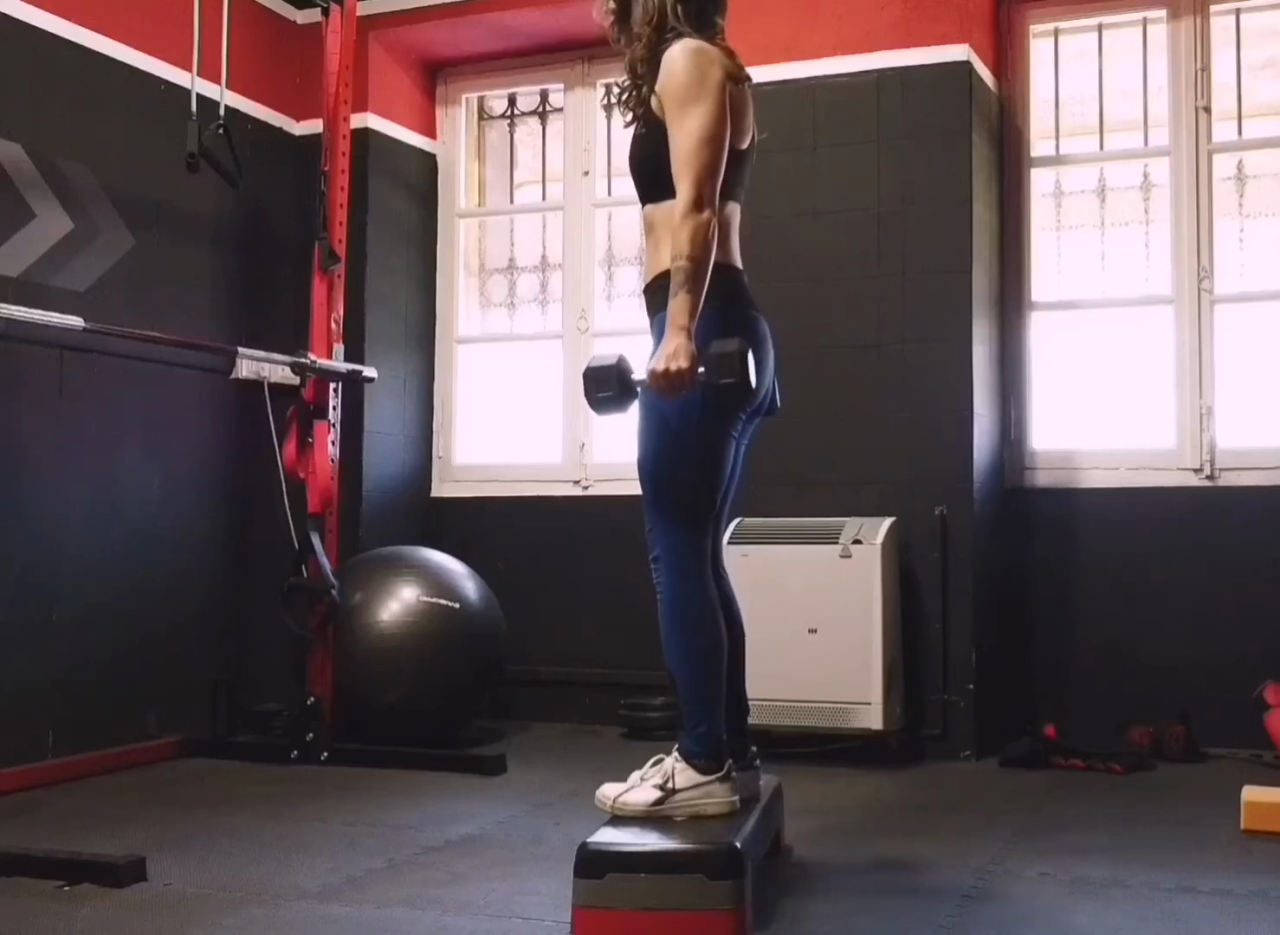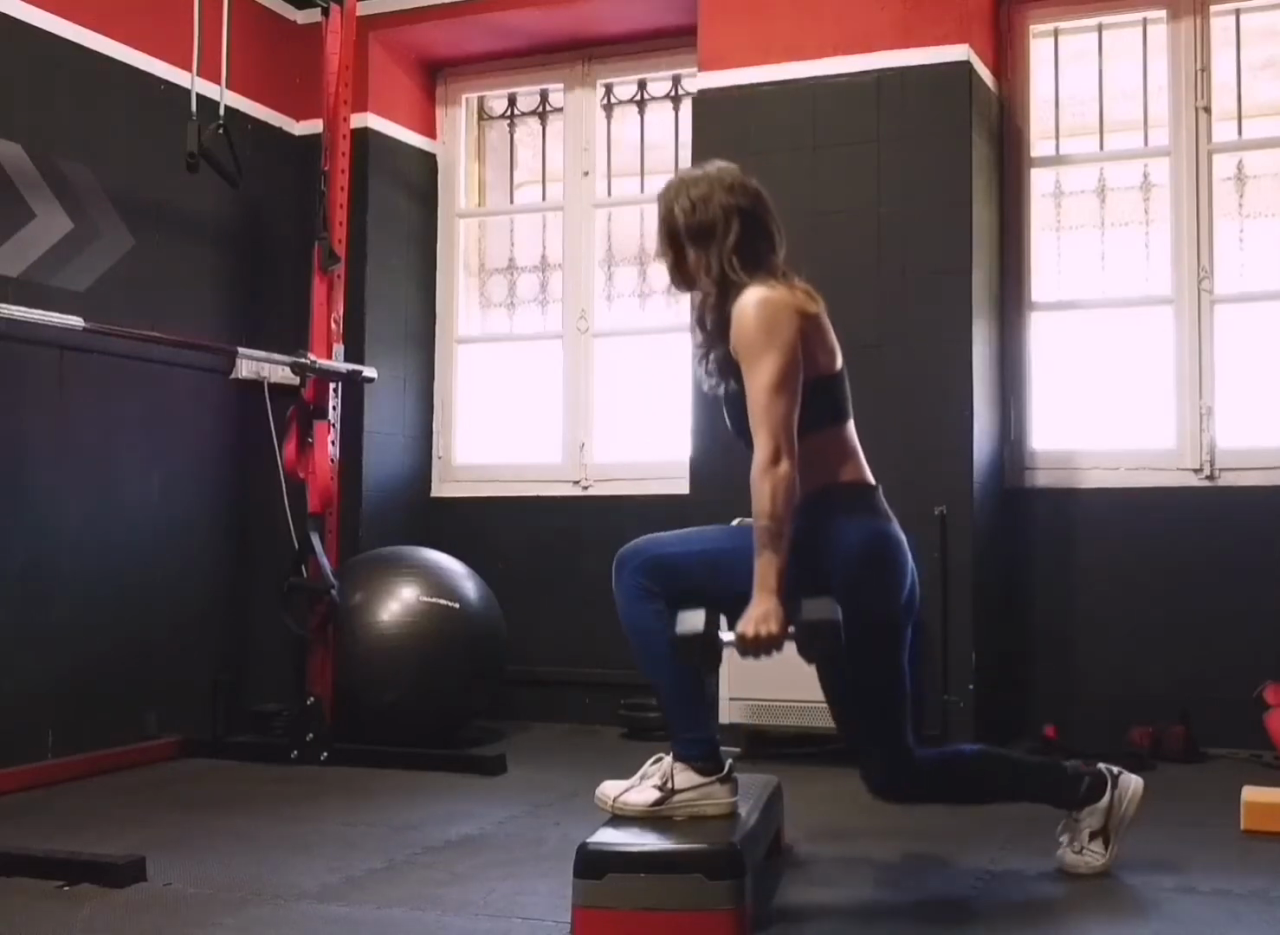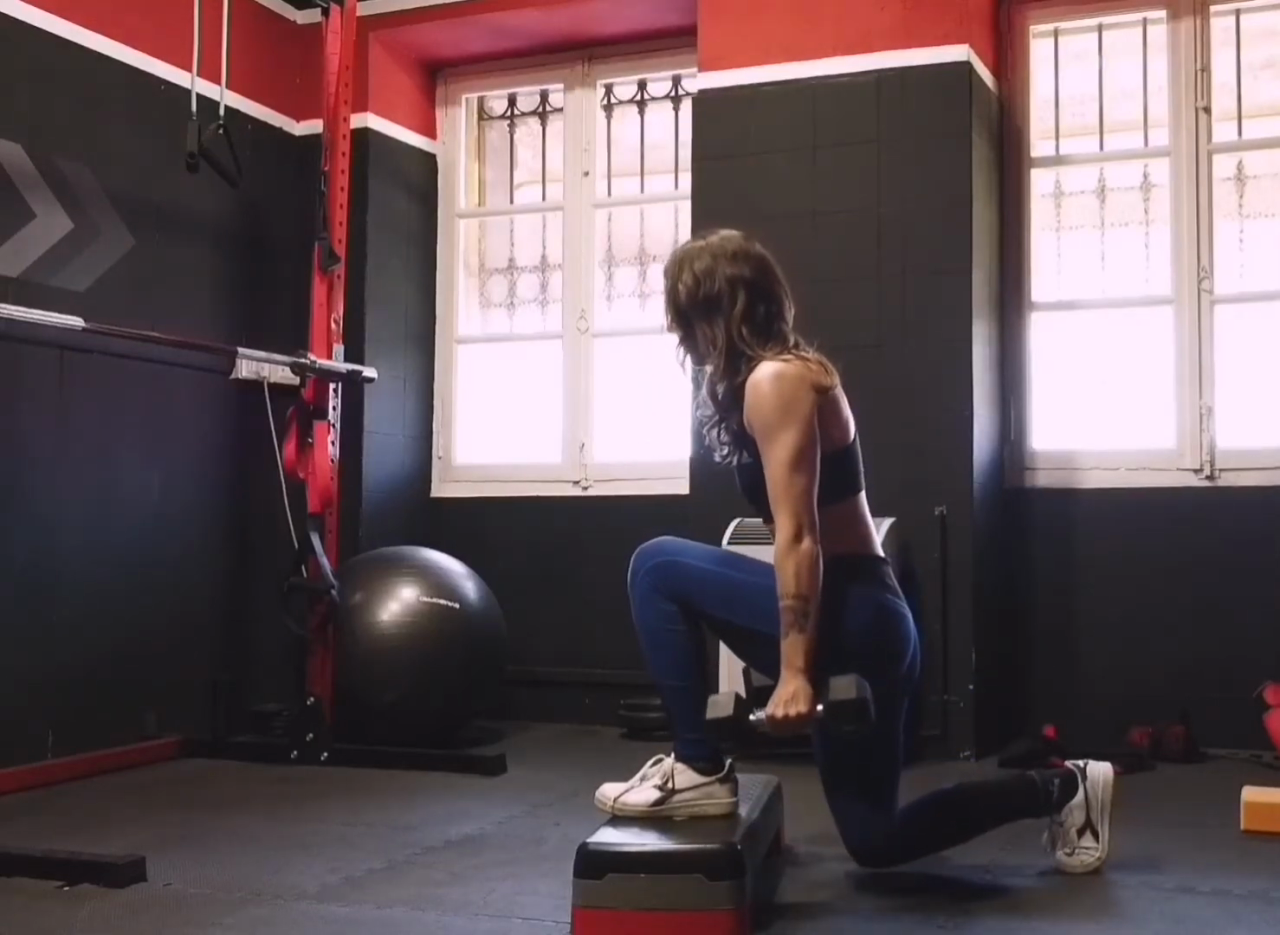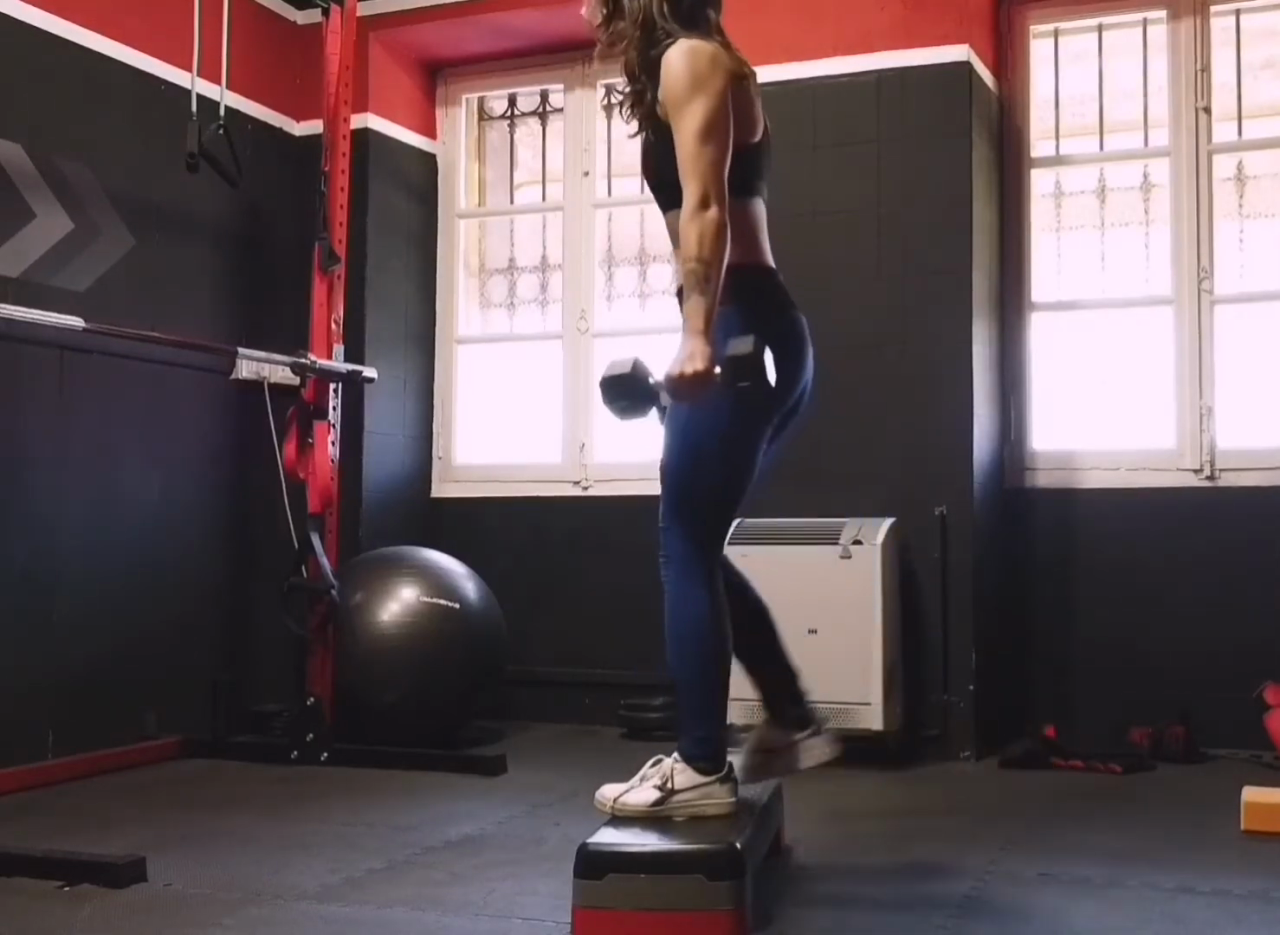
dt=1s
person 1, frame 1
right shoulder: (689, 67)
left elbow: (696, 208)
left wrist: (680, 330)
left hip: (703, 335)
right hip: (721, 334)
left knee: (676, 552)
right knee: (695, 554)
left ankle: (704, 765)
right ankle: (729, 752)
person 1, frame 2
left shoulder: (759, 305)
right shoulder: (775, 300)
left elbow: (776, 462)
left wrist: (765, 591)
right wrist: (774, 580)
left hip: (841, 546)
right hip: (856, 543)
left knee: (642, 573)
right knee: (894, 770)
left ankle: (697, 772)
right ankle: (1089, 789)
person 1, frame 3
left shoulder: (773, 381)
right shoulder: (787, 371)
left elbow: (798, 538)
left wrist: (794, 671)
left hip: (849, 617)
right hip: (859, 611)
left knee: (658, 570)
right knee: (877, 839)
left ankle: (698, 772)
right ankle: (1064, 788)
person 1, frame 4
right shoulder: (702, 66)
left elbow: (705, 209)
left wrist: (697, 335)
left hip: (741, 332)
right hip: (762, 334)
left knee: (685, 552)
right knee: (692, 549)
left ankle: (703, 770)
right ankle: (791, 721)
